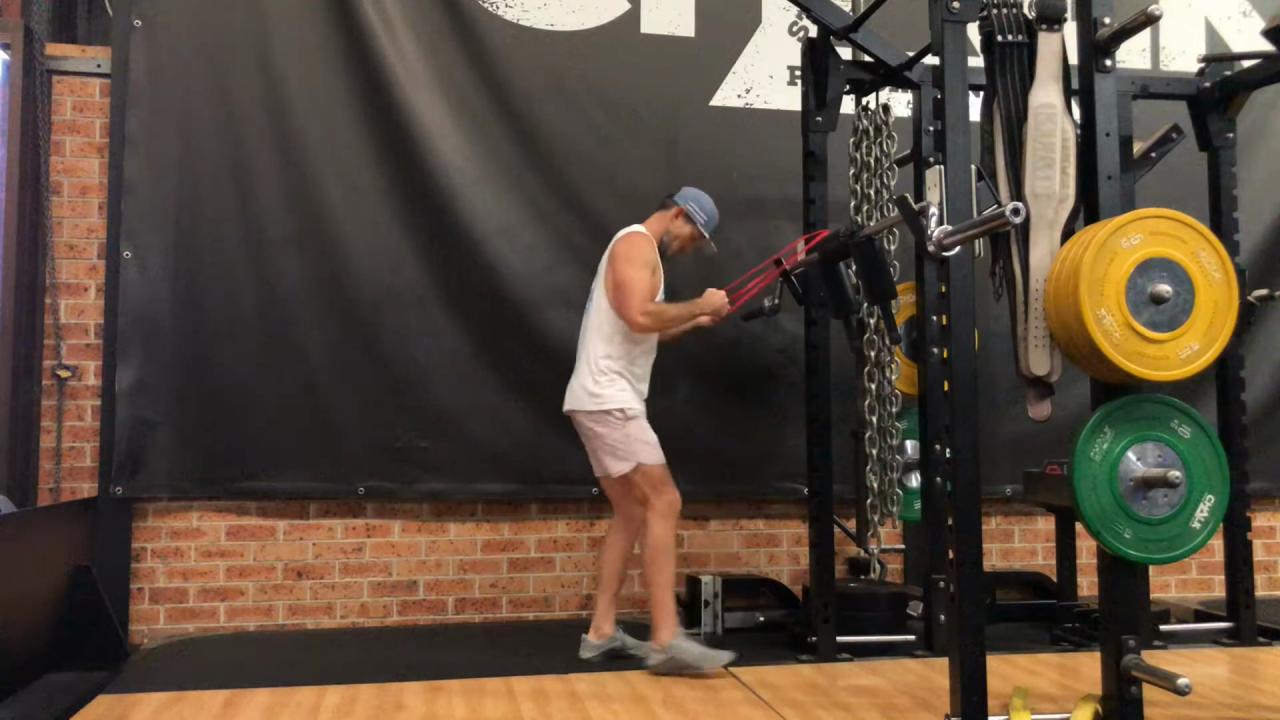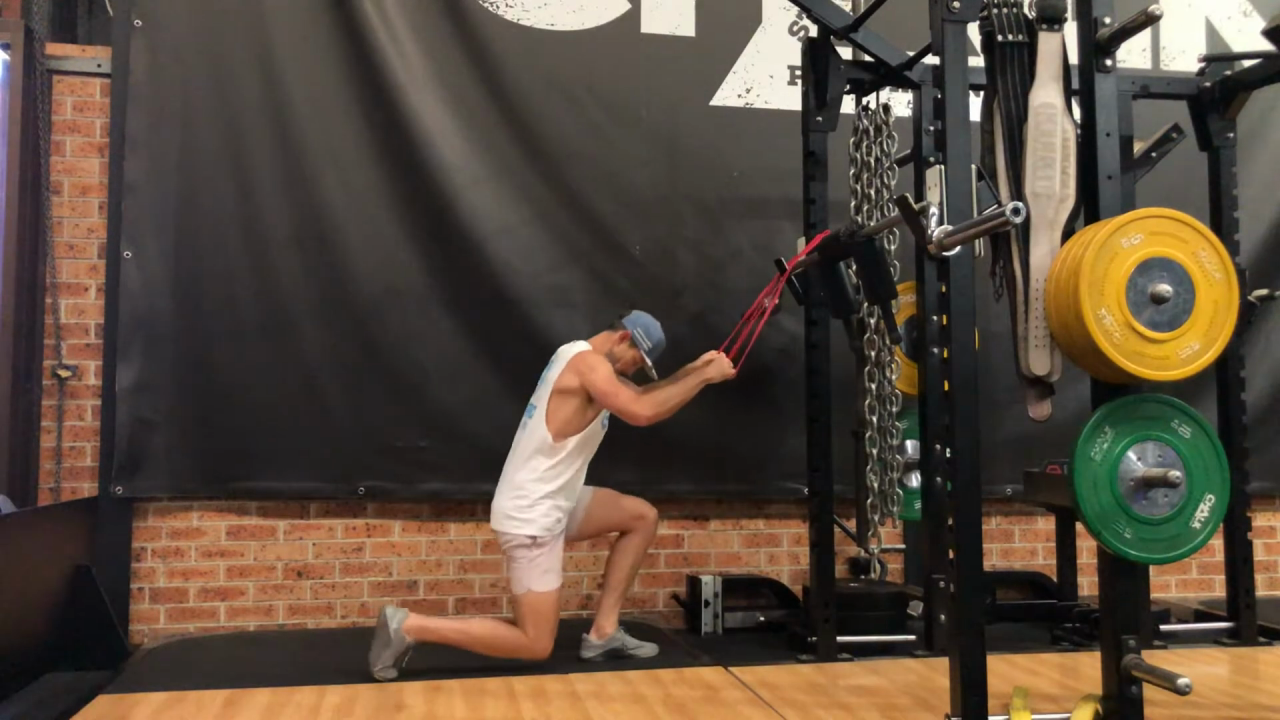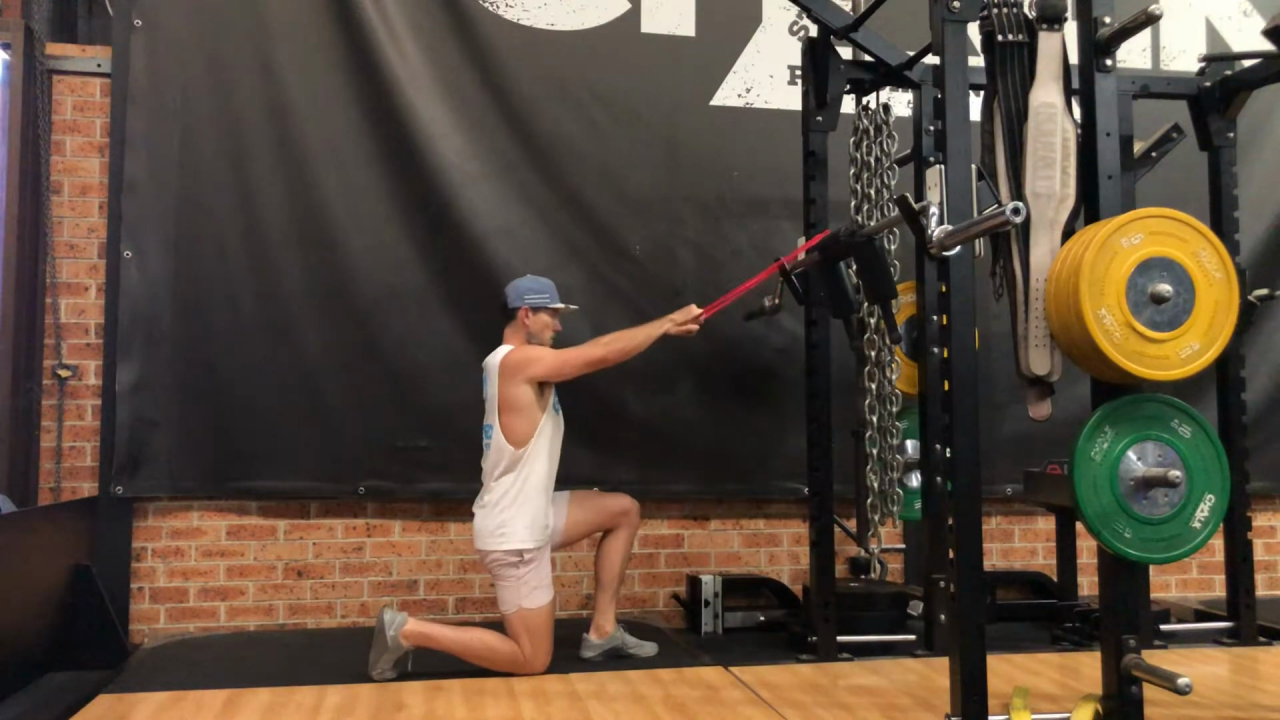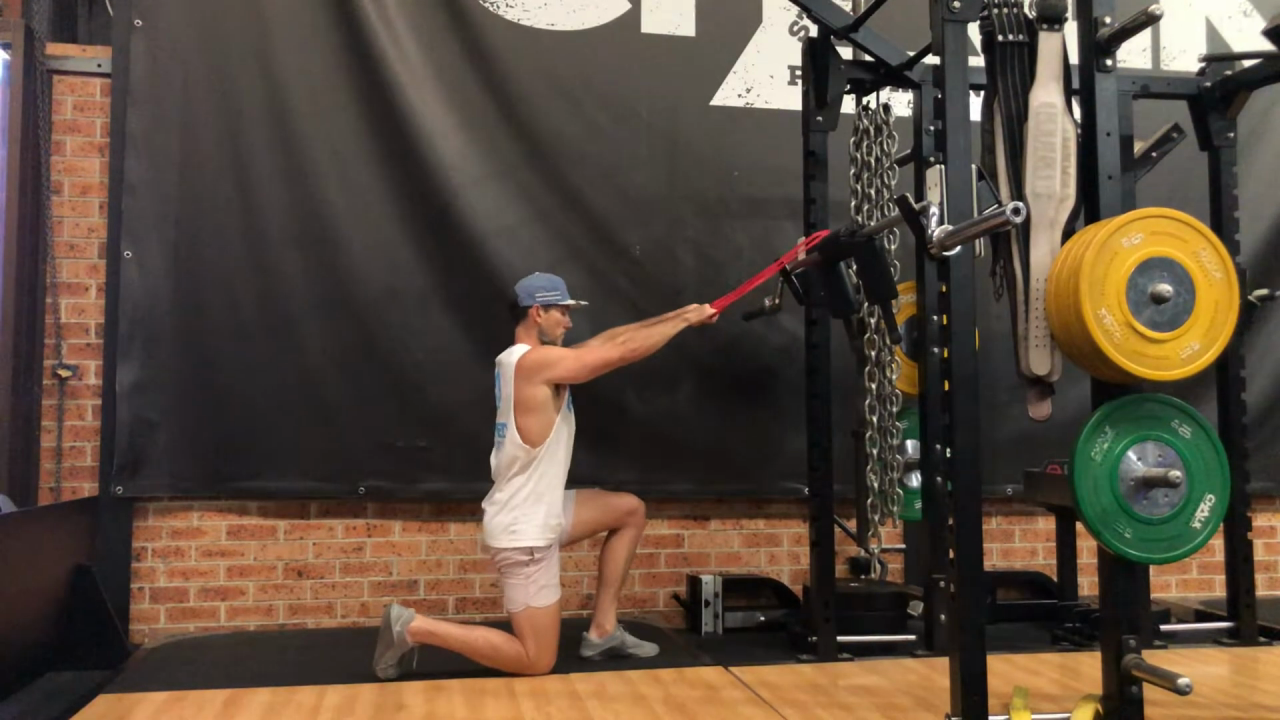
dt=0.7s
person 1, frame 1
left shoulder: (636, 250)
right shoulder: (637, 243)
right elbow: (640, 316)
left wrist: (696, 319)
right wrist: (699, 305)
left hip: (605, 399)
right hip: (607, 399)
left knee: (633, 512)
right knee: (664, 504)
left ankle: (601, 632)
right ankle: (667, 639)
person 1, frame 2
left shoulder: (579, 359)
right shoulder: (587, 361)
left elbow: (637, 398)
right elbow: (641, 412)
left wrist: (692, 369)
right wrist: (706, 377)
left hip: (550, 501)
right hip: (529, 515)
left knee: (643, 518)
right knee: (536, 643)
left ankle: (603, 633)
right ankle: (407, 626)
person 1, frame 3
left shoulder: (515, 362)
right shoulder: (518, 361)
left elbow: (595, 346)
right elbow: (602, 354)
left wrist: (665, 327)
right wrist: (668, 322)
left hip: (529, 516)
right hip: (514, 535)
left knee: (624, 511)
right knee: (532, 661)
left ankle: (602, 632)
right ankle: (406, 631)
person 1, frame 4
left shoulder: (523, 359)
right shoulder: (536, 362)
left elbow: (606, 339)
right elbow: (623, 351)
left wrist: (678, 314)
right wrist: (686, 321)
left hip: (535, 513)
right hip: (523, 531)
left knee: (630, 511)
right knee: (536, 661)
left ankle: (602, 631)
right ankle: (413, 627)
